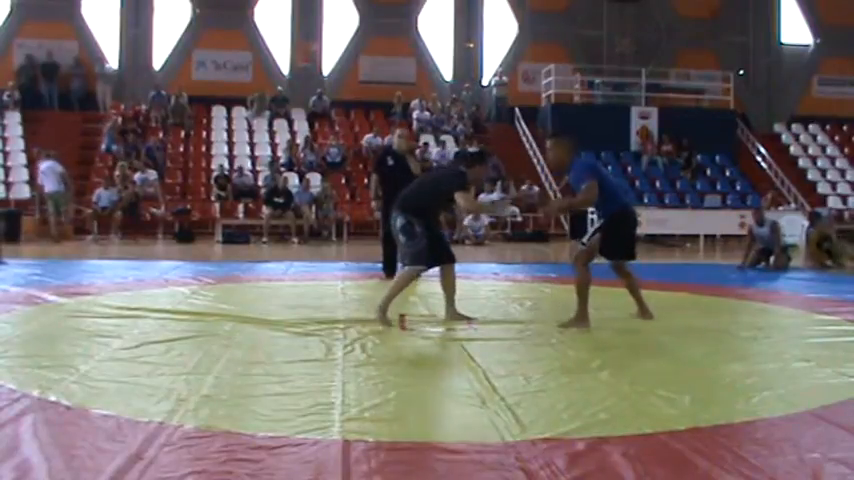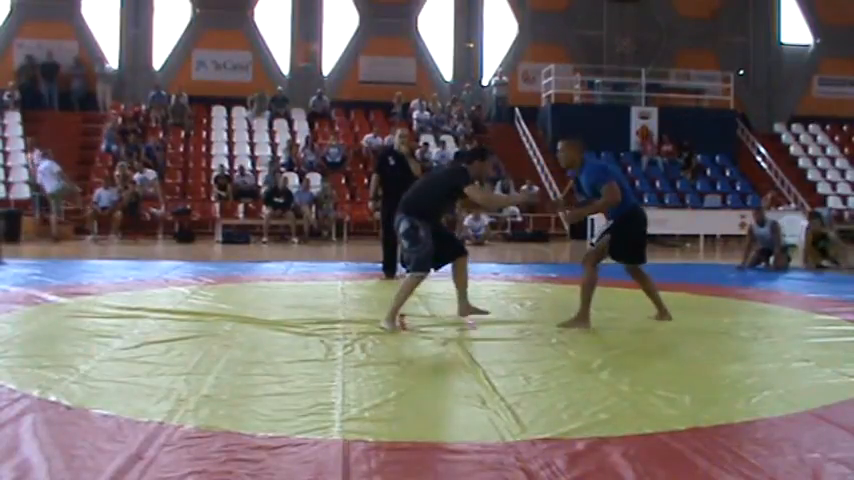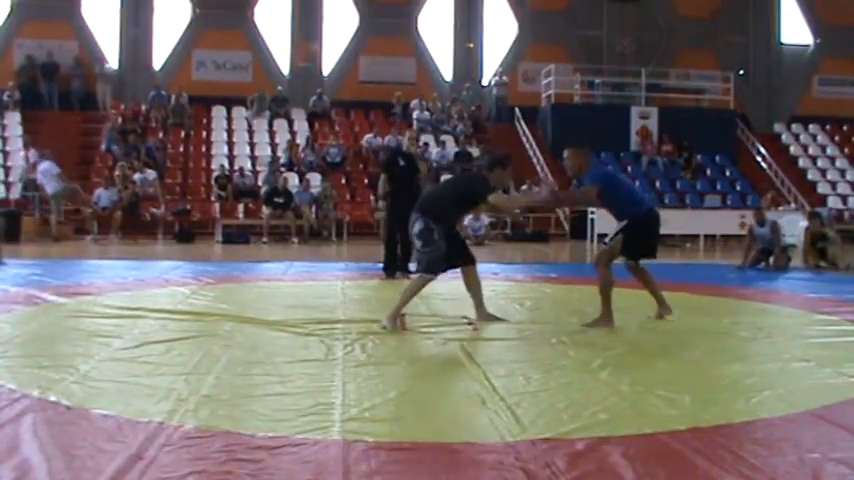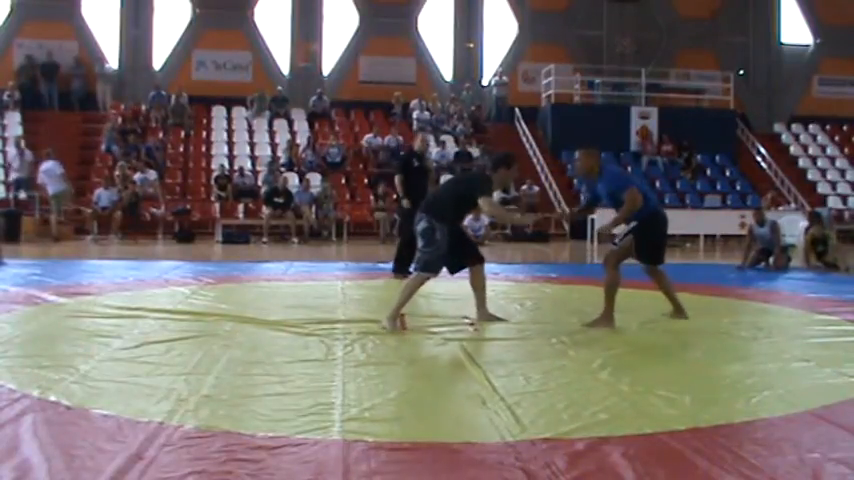
dt=0.3s
person 1, frame 1
left shoulder: (582, 167)
right shoulder: (578, 168)
left elbow: (590, 197)
right elbow: (581, 199)
left wrist: (559, 206)
right wrist: (558, 207)
left hip: (617, 218)
right hip: (622, 216)
left knee: (581, 260)
right knee: (618, 265)
left ankle: (581, 316)
right ankle: (643, 309)
person 1, frame 2
left shoulder: (593, 169)
right shoulder: (582, 173)
left elbow: (614, 197)
right elbow: (592, 202)
left wrist: (582, 212)
right wrist: (572, 209)
left hip: (626, 219)
right hip: (632, 218)
left knee: (590, 260)
right knee: (633, 268)
left ankle: (583, 317)
right ankle: (662, 311)
person 1, frame 3
left shoulder: (595, 174)
right shoulder: (587, 177)
left elbow: (584, 197)
right elbow: (573, 198)
left hip: (639, 221)
right hip: (645, 219)
left knee: (602, 260)
right knee: (632, 264)
left ankle: (606, 316)
right ankle: (662, 306)
person 1, frame 4
left shoulder: (612, 175)
right shoulder: (594, 183)
left elbow: (635, 201)
right elbow: (587, 208)
left wrist: (612, 224)
right wrist: (569, 215)
left hip: (647, 221)
right hip: (653, 220)
left knee: (611, 260)
right knee: (651, 267)
left ankle: (607, 316)
right ankle: (678, 309)
person 2, frame 1
left shoulder: (457, 178)
right shoulder: (457, 178)
left elbow: (465, 204)
right elbow: (467, 205)
left hip: (425, 217)
right hip: (408, 216)
left knee: (447, 261)
right knee: (416, 267)
left ankle: (451, 311)
right ankle: (382, 309)
person 2, frame 2
left shoulder: (457, 174)
right shoulder: (459, 175)
left elbow: (480, 201)
right elbow: (483, 198)
right wrist: (520, 198)
left hip: (427, 218)
right hip: (411, 219)
left knee: (458, 254)
right knee: (419, 271)
left ankle: (463, 305)
right ankle: (390, 318)
person 2, frame 3
left shoulder: (477, 181)
right shoulder: (479, 182)
right elbow: (506, 204)
right wrist: (538, 198)
left hip: (442, 221)
right hip: (426, 220)
left knee: (467, 263)
right knee: (428, 272)
left ankle: (481, 313)
right ankle: (392, 317)
person 2, frame 4
left shoulder: (481, 181)
right shoulder: (482, 181)
right elbow: (490, 209)
right wrist: (521, 220)
left hip: (448, 221)
right hip: (432, 220)
left knee: (475, 261)
right knee: (426, 272)
left ankle: (482, 313)
right ankle: (392, 317)
person 3, frame 1
left shoulder: (410, 155)
right shoulder: (384, 154)
left elbow: (417, 171)
right elbow: (375, 177)
left wrist: (407, 154)
right wrist: (375, 198)
right hip: (389, 200)
right knee: (389, 235)
right ankle: (389, 269)
person 3, frame 2
left shoulder: (410, 155)
right shoulder: (385, 154)
left elbow: (417, 172)
right elbow: (376, 176)
left wrist: (407, 156)
right wrist: (372, 198)
right hip: (389, 200)
right knee: (389, 235)
right ankle: (389, 269)
person 3, frame 3
left shoulder: (414, 158)
right shoulder: (394, 155)
right elbow: (384, 177)
left wrist: (416, 160)
right wrist: (382, 197)
left hip: (412, 202)
right hip: (395, 201)
left knee: (408, 235)
right knee: (391, 235)
left ankle: (402, 266)
right ankle: (389, 268)
person 3, frame 4
left shoulder: (423, 159)
right shoulder: (407, 157)
left elbow: (427, 179)
right elbow: (398, 178)
left wrist: (428, 168)
right wrist: (403, 198)
left hip: (420, 202)
right hip: (409, 202)
left knee: (414, 236)
right knee: (407, 235)
left ankle: (403, 267)
right ankle: (399, 268)
